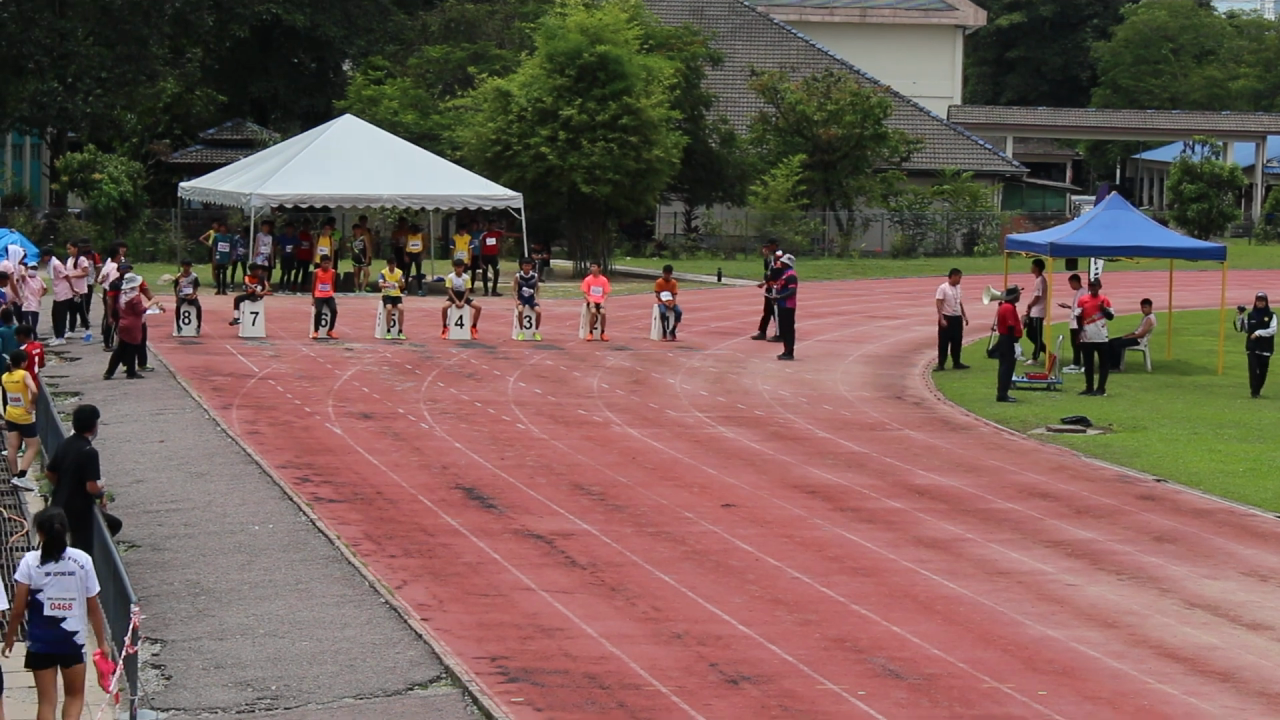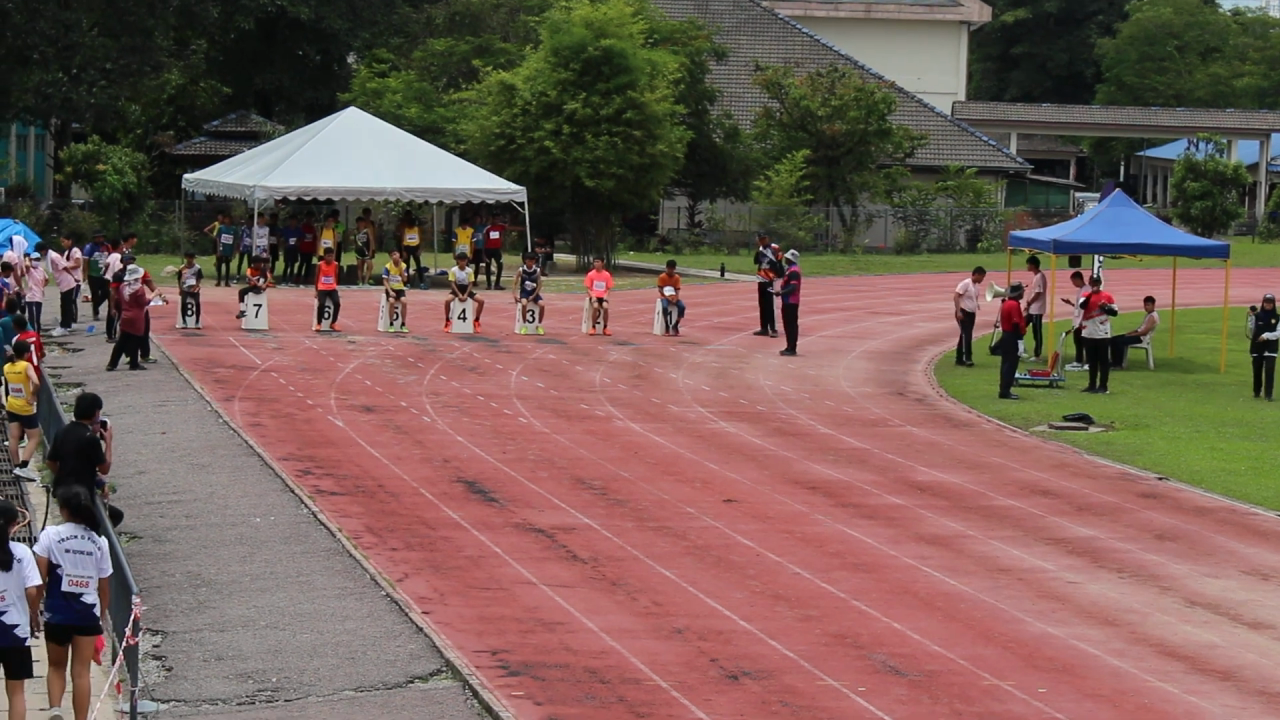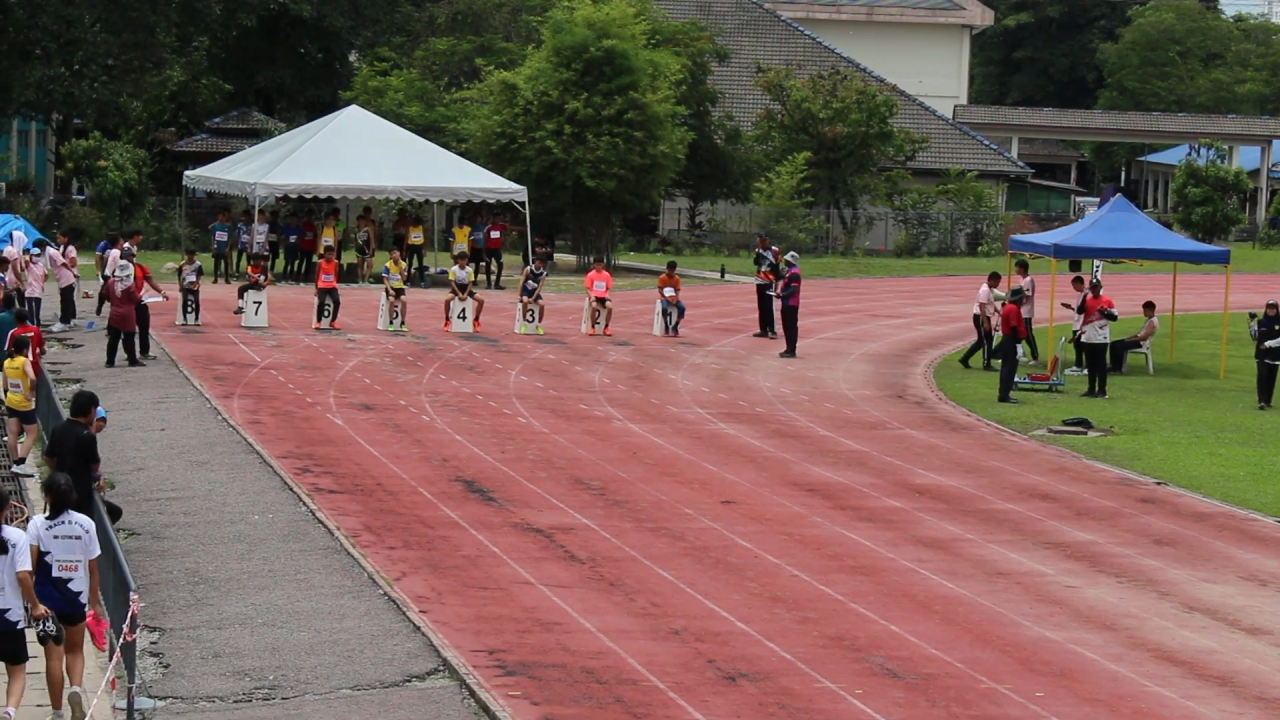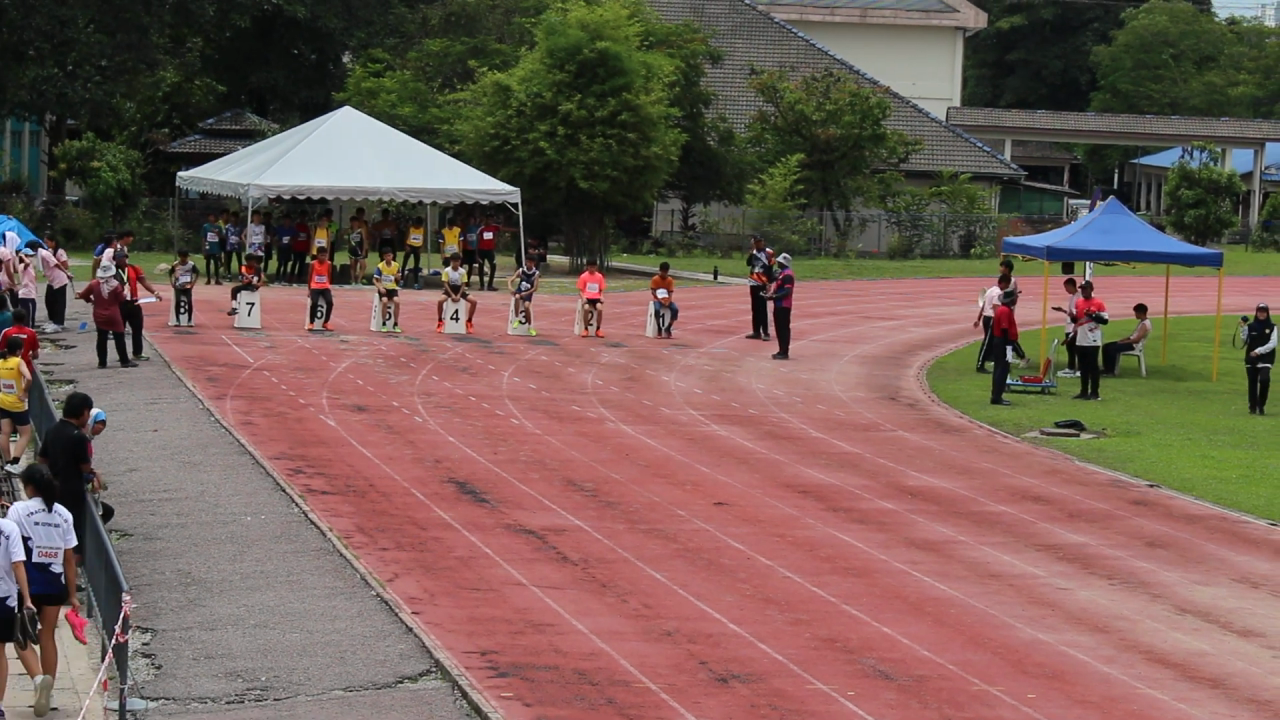
dt=0.5s
person 1, frame 1
left shoulder: (30, 561)
right shoulder: (82, 559)
left elbow: (19, 607)
right elbow: (93, 606)
right wrist: (102, 640)
left hip: (40, 642)
right hip: (72, 641)
left knee: (46, 700)
right knee: (75, 694)
person 1, frame 2
left shoulder: (50, 535)
right shoulder: (98, 540)
left elbow: (40, 577)
right elbow: (103, 587)
right wrist: (103, 616)
left hip: (57, 613)
right hip: (88, 615)
left knee: (56, 667)
right knee: (81, 673)
person 1, frame 3
left shoulder: (38, 523)
right shoulder: (86, 523)
left elbow: (30, 565)
right elbow: (93, 569)
right wrist: (95, 602)
left hip: (47, 599)
right hip: (76, 599)
left knee: (54, 657)
right knee: (75, 650)
right ankle: (76, 689)
person 1, frame 4
left shoulder: (18, 510)
right shoulder: (63, 513)
right elbow: (69, 559)
right wrist: (72, 594)
left hip: (27, 585)
right hip: (54, 585)
right knee: (47, 637)
left ankle: (40, 678)
right ankle: (48, 694)
